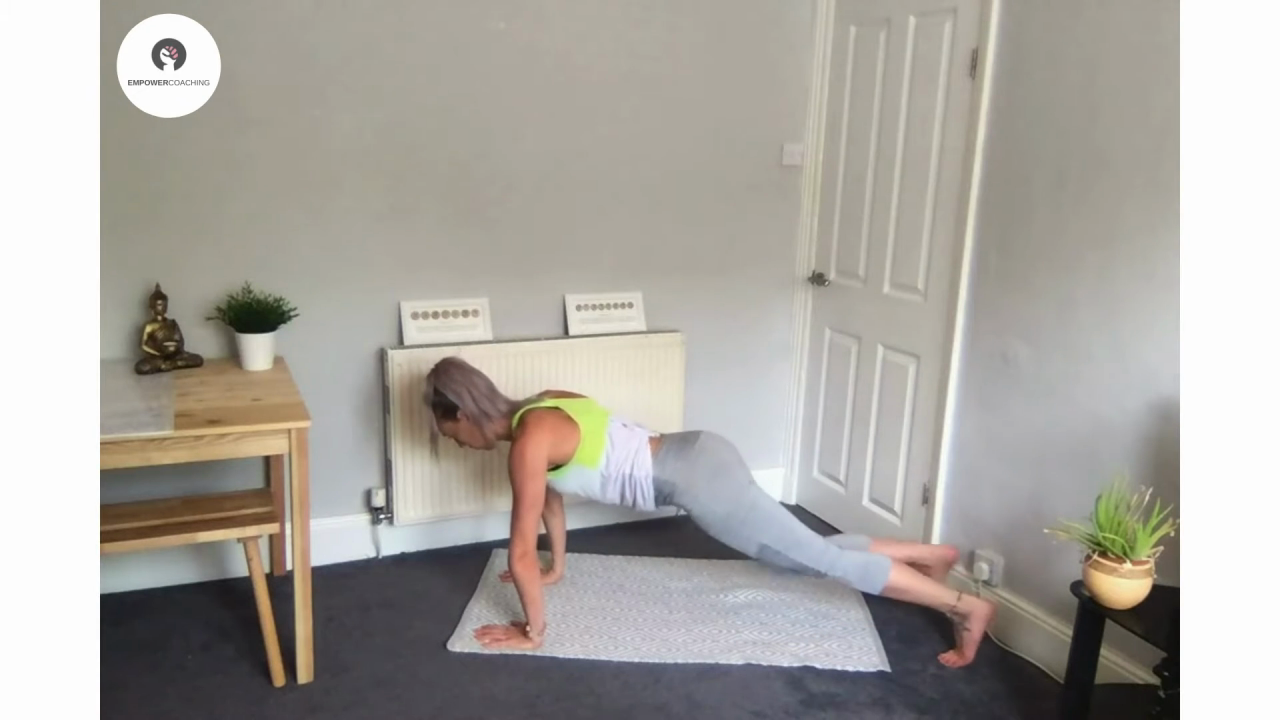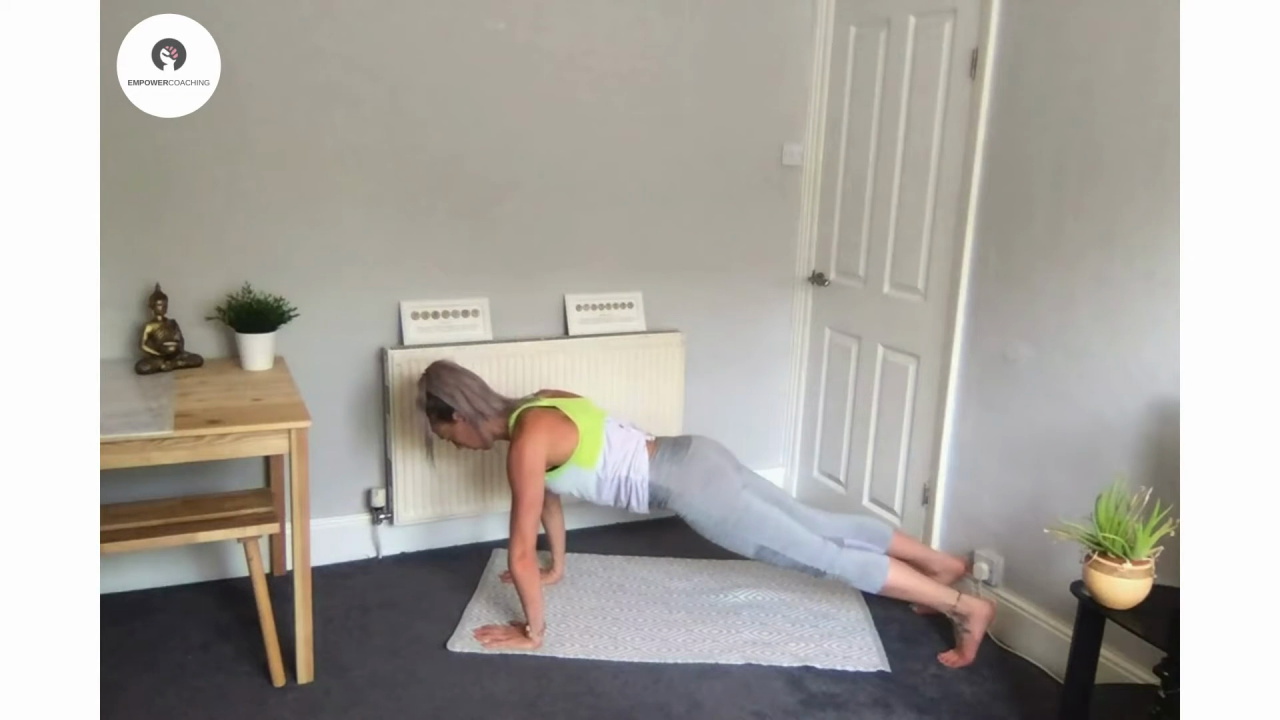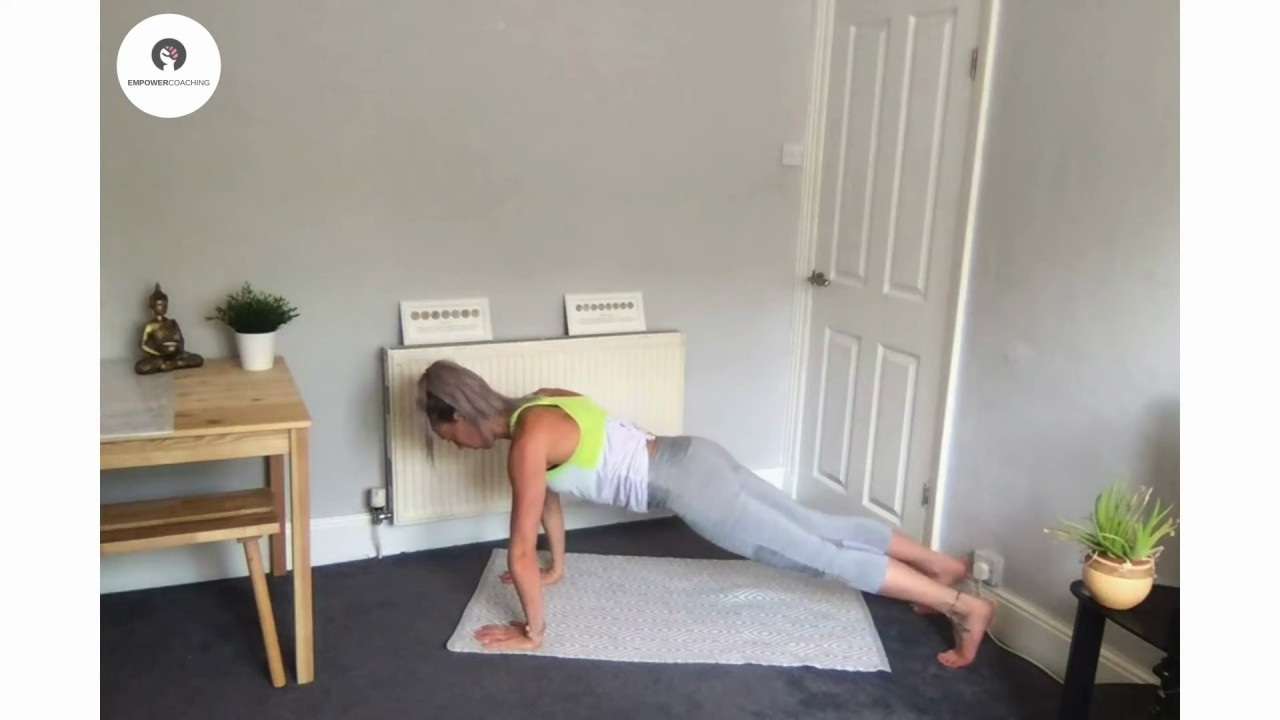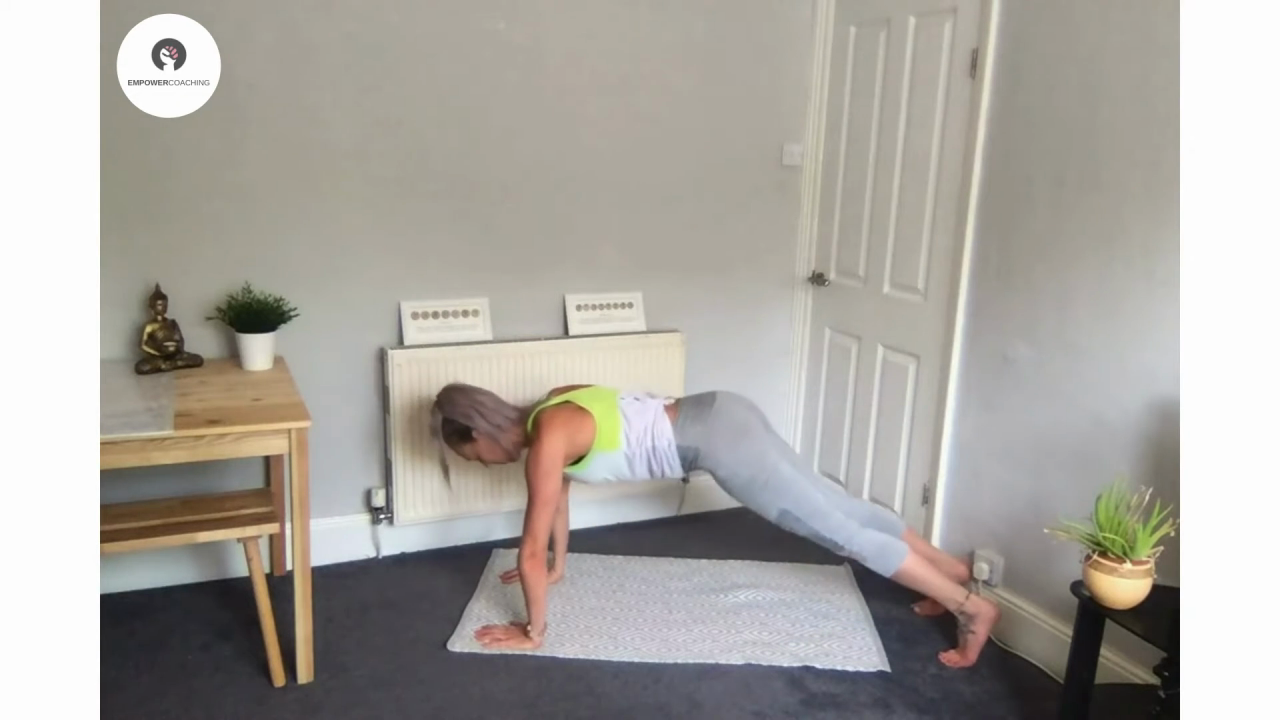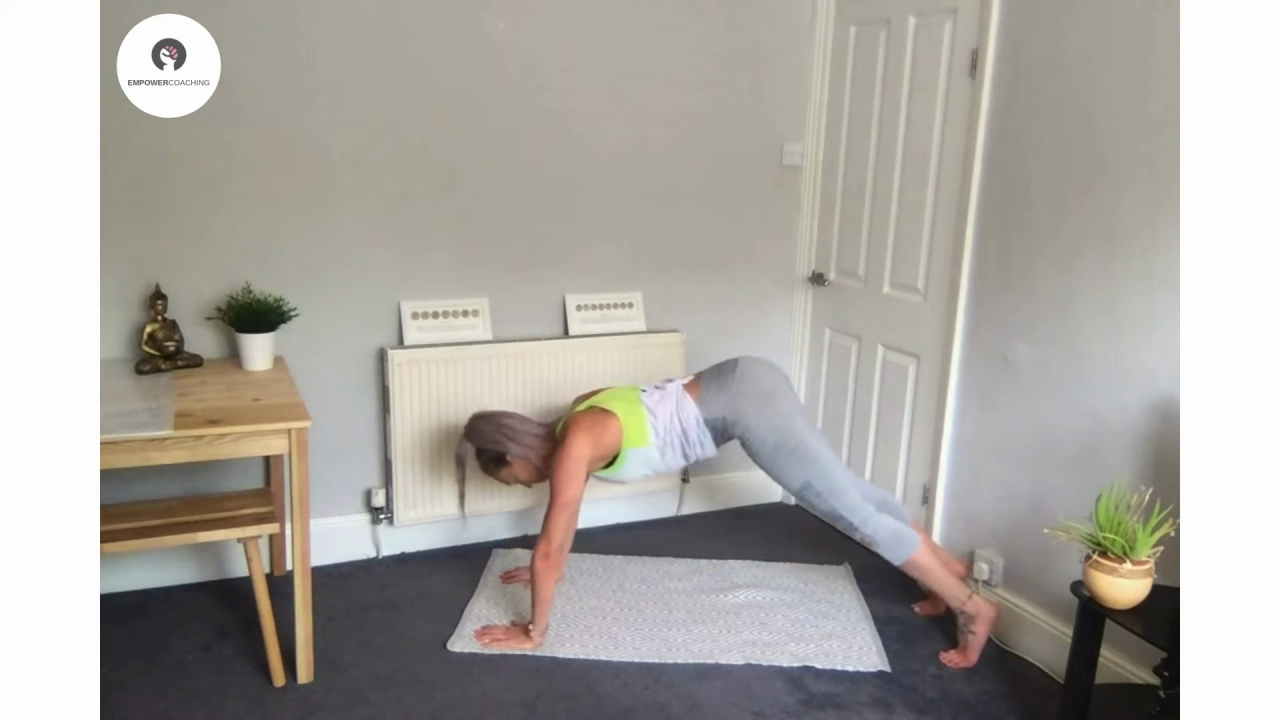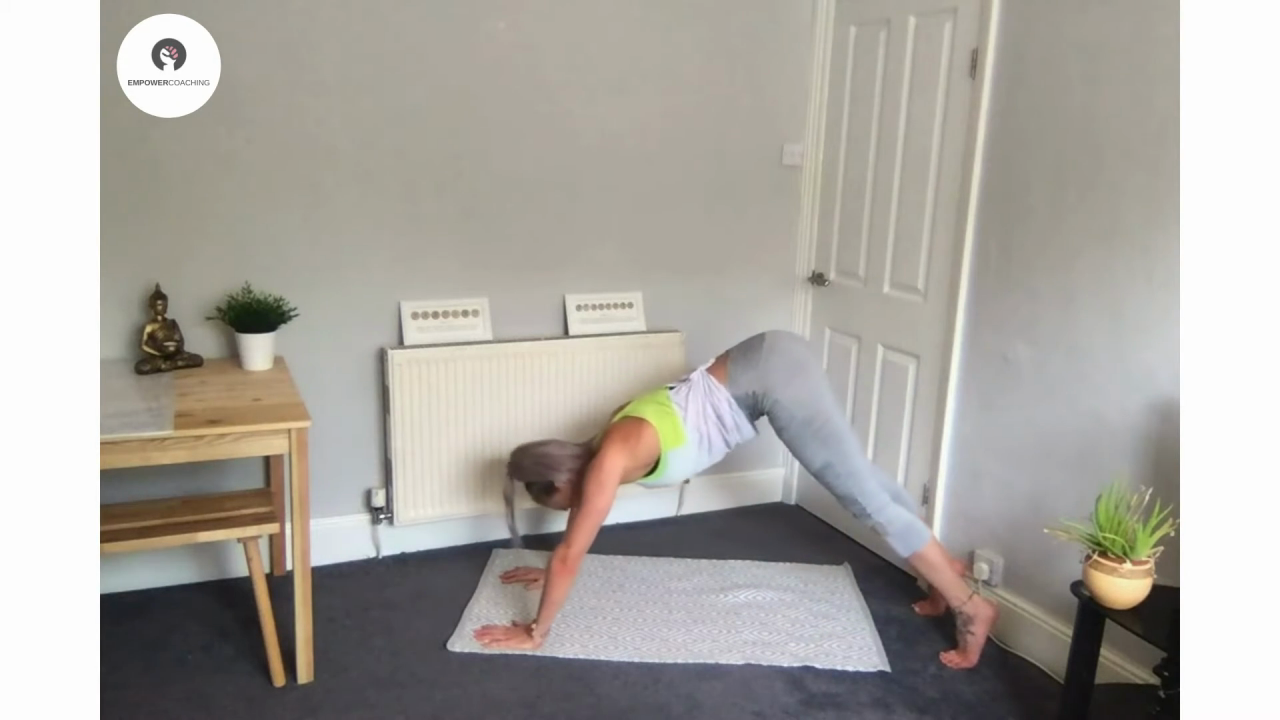
dt=0.5s
person 1, frame 1
left shoulder: (526, 443)
right shoulder: (542, 408)
left elbow: (520, 551)
right elbow: (553, 491)
left wrist: (532, 631)
right wrist: (556, 569)
left hip: (699, 481)
right hip: (702, 454)
left knee: (820, 559)
right knee: (797, 555)
left ankle: (966, 607)
right ankle: (931, 556)
person 1, frame 2
left shoulder: (525, 442)
right shoulder: (540, 405)
left elbow: (521, 552)
right elbow: (551, 493)
left wrist: (533, 631)
right wrist: (557, 567)
left hip: (691, 487)
right hip: (696, 458)
left knee: (823, 555)
right knee: (821, 525)
left ankle: (965, 607)
right ankle: (942, 564)
person 1, frame 3
left shoulder: (526, 442)
right shoulder: (539, 405)
left elbow: (521, 552)
right elbow: (550, 493)
left wrist: (533, 631)
right wrist: (556, 568)
left hip: (693, 487)
right hip: (695, 460)
left knee: (824, 556)
right knee: (823, 527)
left ankle: (965, 606)
right ankle: (944, 566)
person 1, frame 4
left shoulder: (545, 439)
right shoulder: (550, 410)
left elbow: (530, 548)
right elbow: (559, 491)
left wrist: (533, 630)
right wrist: (557, 567)
left hip: (716, 438)
right hip: (719, 416)
left knee: (840, 530)
right knee: (837, 506)
left ankle: (971, 608)
right ankle: (950, 569)
person 1, frame 5
left shoulder: (572, 448)
right shoulder: (573, 426)
left elbow: (548, 552)
left wrist: (534, 631)
right wrist: (546, 569)
left hip: (745, 402)
right hip: (743, 384)
left knee: (853, 511)
right knee: (853, 492)
left ankle: (971, 607)
right ankle: (948, 567)
person 1, frame 6
left shoulder: (610, 461)
right shoulder: (603, 449)
left elbow: (569, 557)
left wrist: (535, 633)
right wrist: (552, 569)
left hip: (773, 376)
right hip: (769, 361)
left knee: (868, 500)
right knee: (866, 484)
left ankle: (971, 607)
right ankle: (948, 571)
